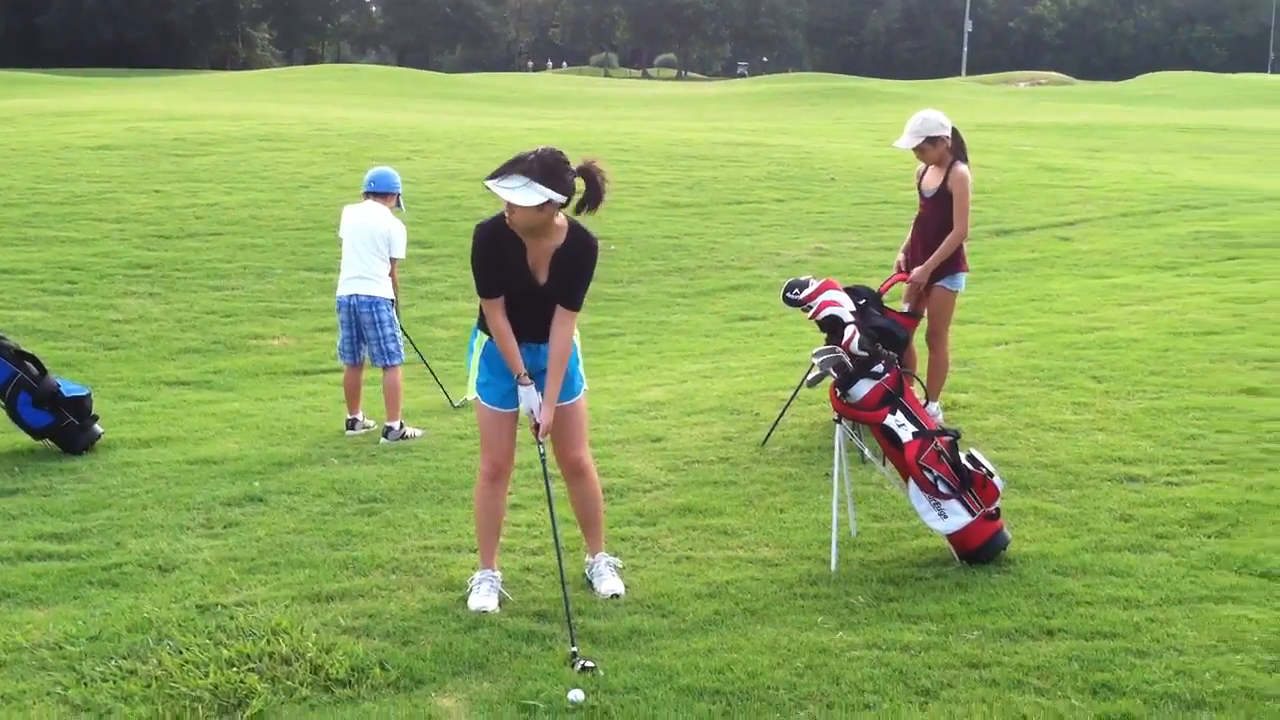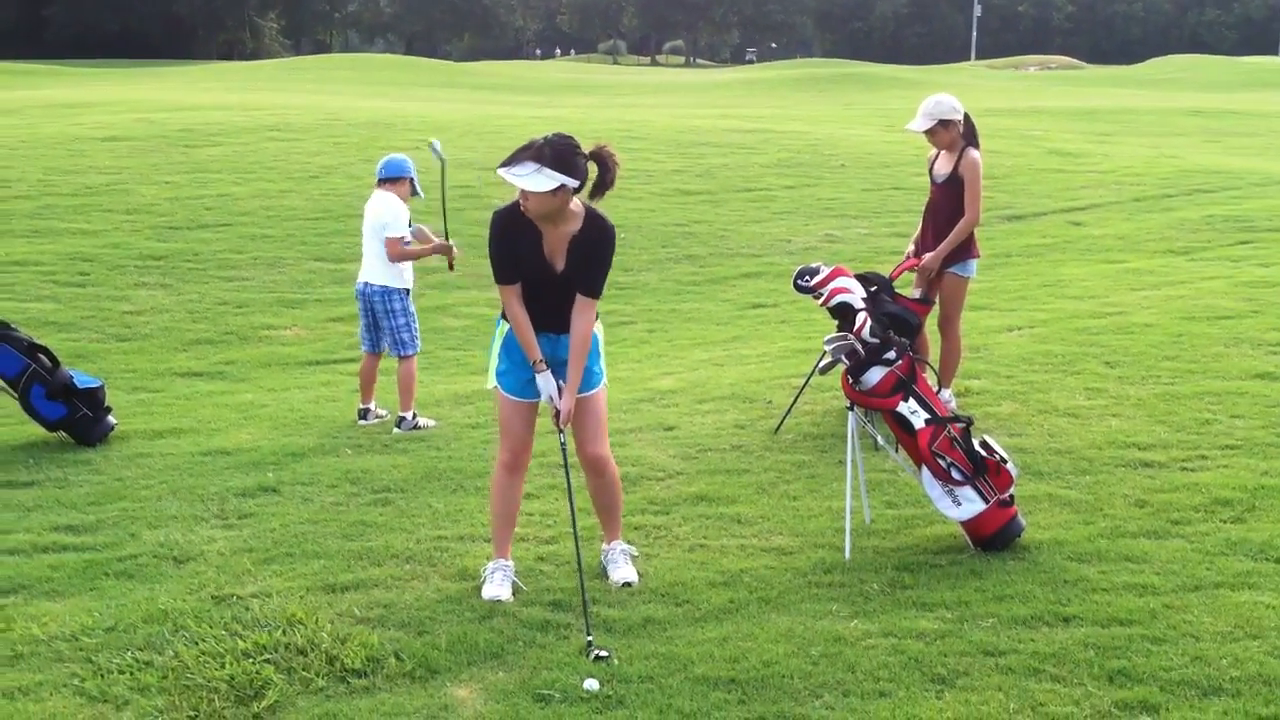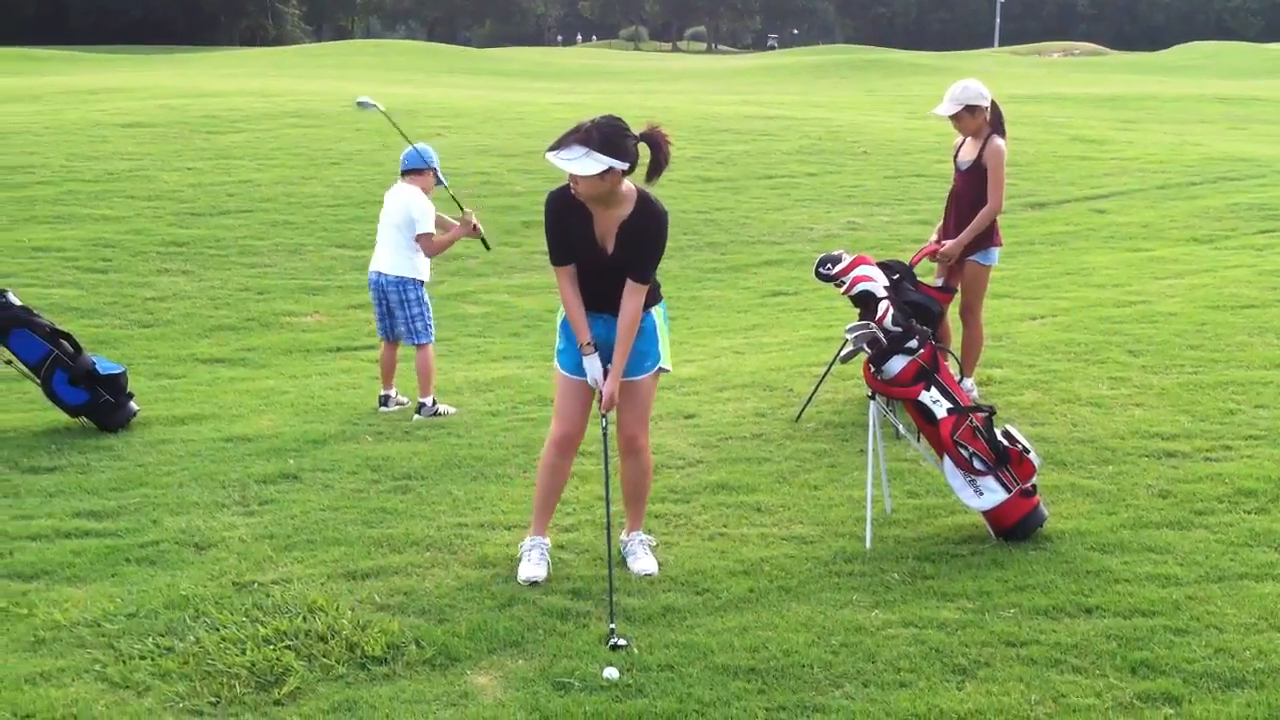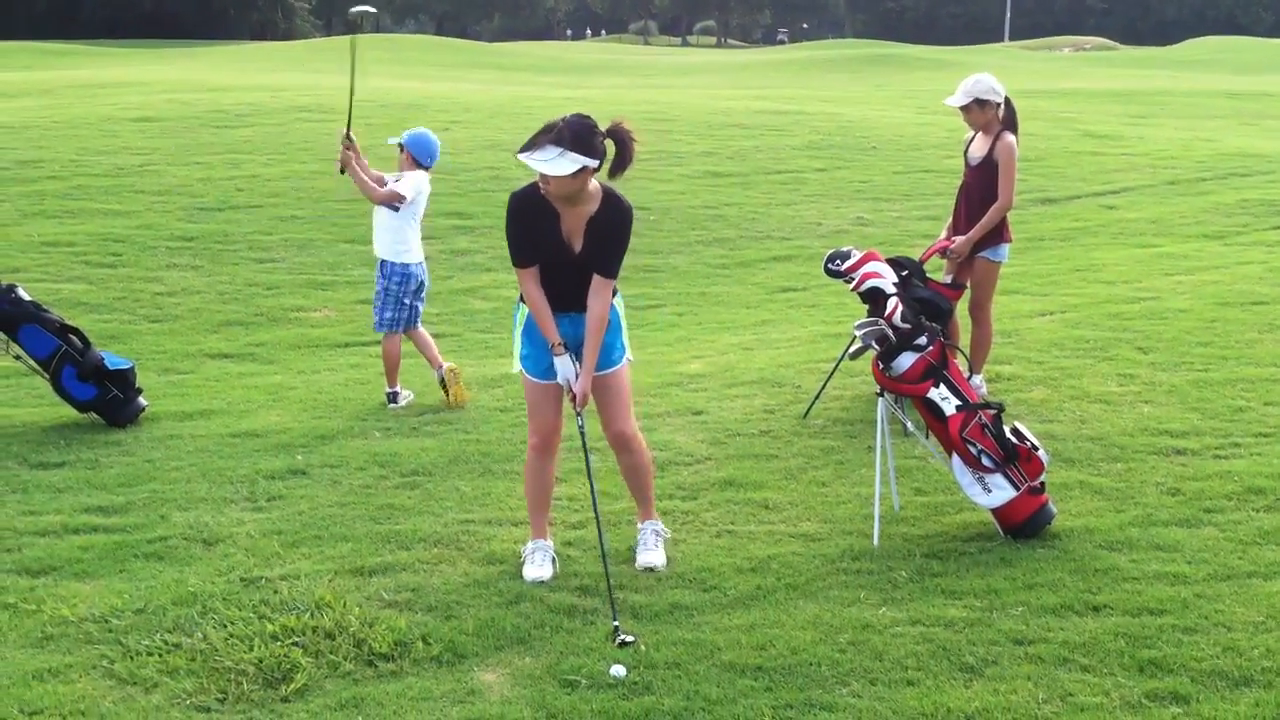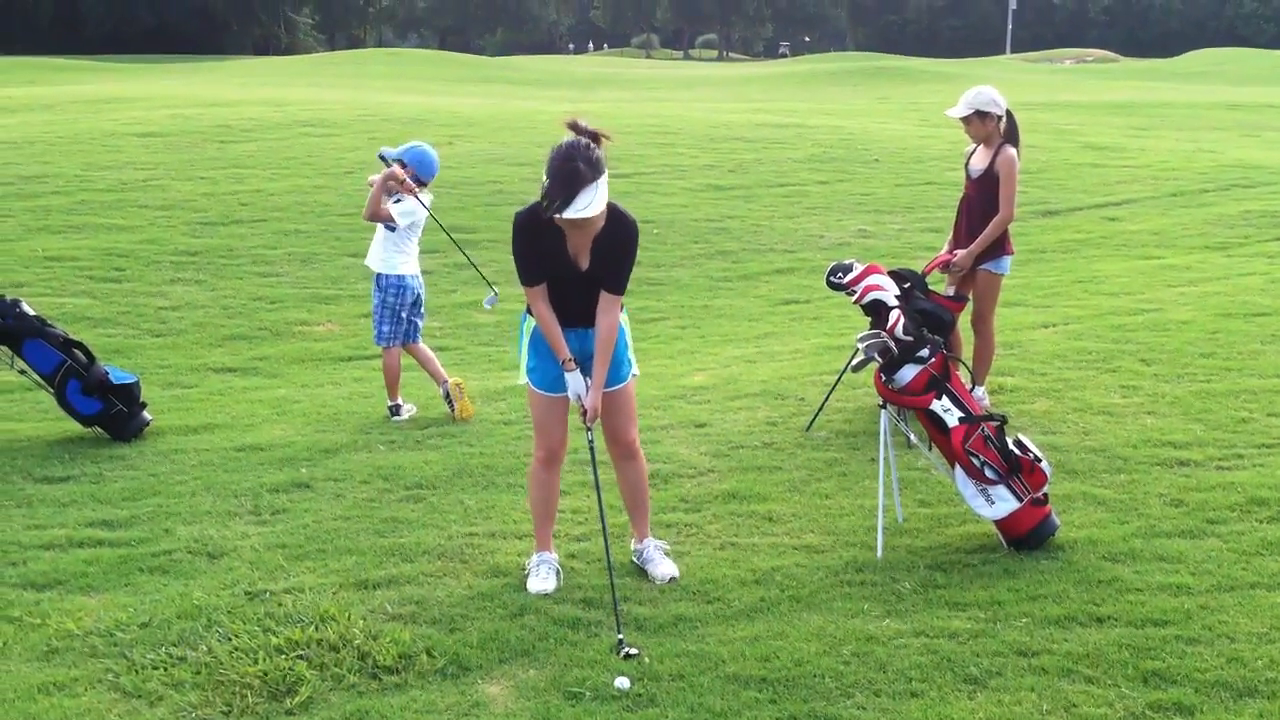
dt=0.5s
person 1, frame 1
left shoulder: (581, 245)
right shoulder: (490, 235)
left elbow: (563, 322)
right elbow: (494, 313)
left wrist: (550, 400)
right wrist: (522, 382)
left hip: (555, 351)
right hip: (500, 351)
left knee: (576, 460)
right knee: (495, 465)
left ankle: (599, 559)
right ankle: (487, 573)
person 1, frame 2
left shoulder: (598, 232)
right shoulder: (507, 222)
left elbow: (583, 311)
right elbow: (512, 299)
left wrist: (571, 389)
right wrist: (539, 369)
left hip: (577, 343)
right hip: (521, 343)
left knee: (595, 455)
right knee: (512, 456)
left ankle: (615, 546)
right ankle: (500, 562)
person 1, frame 3
left shoulder: (650, 216)
right shoulder: (560, 204)
left elbow: (633, 296)
right elbow: (566, 280)
left wrist: (616, 374)
right wrist: (588, 350)
left hip: (637, 326)
right hip: (581, 322)
left knee: (633, 439)
right knee: (563, 436)
left ankle: (634, 536)
right ankle: (536, 539)
person 1, frame 4
left shoulder: (616, 212)
right shoulder: (524, 204)
left elbow: (600, 291)
right elbow: (529, 282)
left wrist: (587, 369)
right wrist: (557, 350)
left hip: (599, 321)
right hip: (542, 323)
left knee: (624, 431)
right knee: (543, 436)
left ankle: (649, 526)
right ankle: (539, 542)
person 1, frame 5
left shoulder: (622, 228)
right shoulder: (529, 224)
left elbow: (608, 308)
right elbow: (539, 300)
left wrist: (597, 385)
right wrist: (569, 365)
left hip: (604, 334)
right hip: (550, 337)
left knee: (626, 443)
right knee: (548, 449)
left ankle: (645, 543)
right ankle: (543, 555)
person 2, frame 1
left shoulder: (958, 175)
right shoulder: (922, 172)
left elbow: (960, 231)
left wrist: (928, 267)
right wrist: (903, 252)
left hip: (945, 267)
right hip: (918, 262)
left knee: (935, 337)
left ankle: (932, 406)
person 2, frame 2
left shoulder: (969, 159)
right shoulder: (934, 157)
left elbow: (971, 217)
left wrist: (940, 254)
right wrist: (915, 242)
left hip: (956, 254)
right hip: (929, 250)
left knee: (947, 323)
left ankle: (945, 393)
person 2, frame 3
left shoulder: (994, 147)
right shoulder: (960, 144)
left elbow: (994, 205)
left wrist: (961, 241)
right wrist: (939, 231)
left hip: (979, 242)
right hip: (953, 238)
left knee: (969, 312)
left ankle: (967, 382)
person 2, frame 4
left shoulder: (1005, 143)
right shoulder: (971, 139)
left elbow: (1005, 202)
left wrist: (971, 238)
right wrist: (950, 229)
left hip: (989, 239)
right hip: (962, 235)
left knee: (978, 309)
left ankle: (975, 379)
person 2, frame 5
left shoulder: (1006, 156)
right shoulder: (972, 152)
left elbow: (1006, 215)
left wrist: (973, 251)
right wrist: (951, 243)
left hip: (990, 251)
right hip: (964, 248)
left knee: (981, 321)
left ankle: (978, 390)
person 3, frame 1
left shoulder: (349, 213)
right shoulder: (394, 225)
right elbow: (392, 272)
right wrist: (395, 304)
left hip: (346, 295)
right hip: (376, 297)
left knee: (353, 362)
right knee: (391, 363)
left ankle: (354, 419)
right ankle: (393, 427)
person 3, frame 2
left shoulder: (375, 203)
right shoulder: (395, 208)
left elbow: (412, 229)
right elbow: (396, 254)
left wrist: (436, 242)
right wrist: (433, 249)
left hip: (366, 285)
right hip: (390, 289)
left knee: (371, 351)
right knee: (407, 353)
left ankle: (366, 409)
right ankle: (406, 418)
person 3, frame 3
left shoulder: (395, 193)
right shoulder: (420, 203)
right elbow: (430, 248)
left wrist: (460, 225)
right wrist: (460, 231)
left hip: (378, 275)
right hip: (405, 280)
left knee: (390, 340)
right knee: (423, 342)
left ankle: (387, 396)
right ankle: (426, 405)
person 3, frame 4
left shoulder: (415, 181)
right shoulder: (407, 177)
left elbow: (377, 195)
right elbow: (372, 177)
left wrist: (352, 165)
right wrist: (354, 155)
left hip: (396, 266)
right hip: (413, 264)
left knee: (391, 330)
right knee: (411, 325)
left ankle: (394, 392)
right ankle: (442, 368)
person 3, frame 5
left shoulder: (413, 205)
right shoulder: (404, 192)
left elbow: (371, 214)
right elbow: (373, 182)
left wrist: (386, 179)
right wrist: (386, 179)
left hip: (392, 279)
right hip: (409, 279)
left knee: (390, 344)
right knee: (412, 341)
left ankle: (396, 405)
right ankle: (447, 384)
